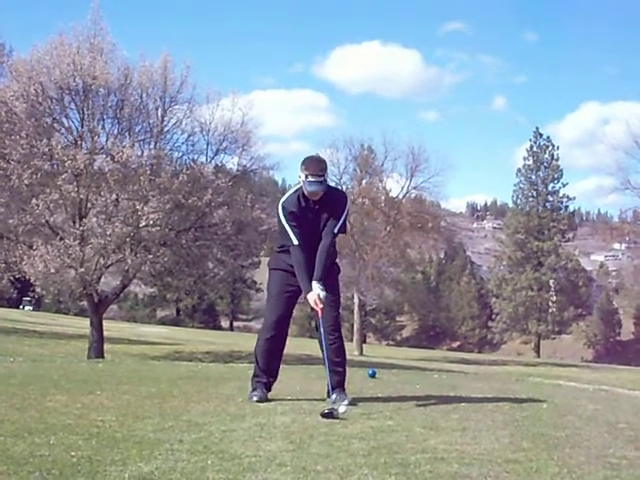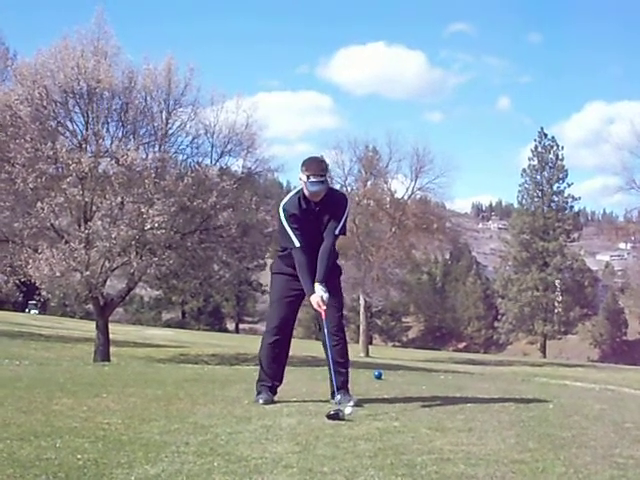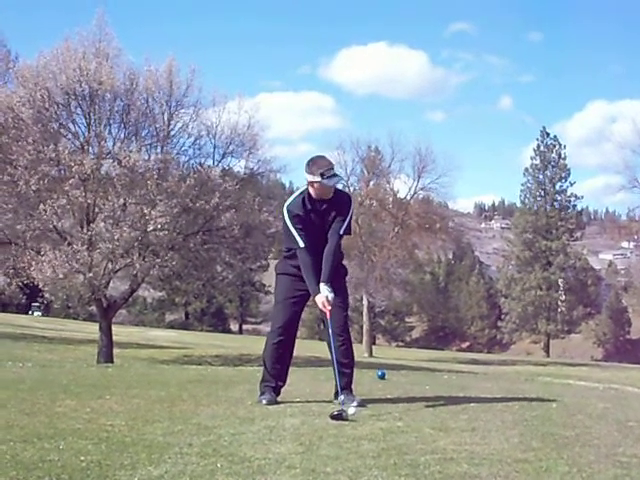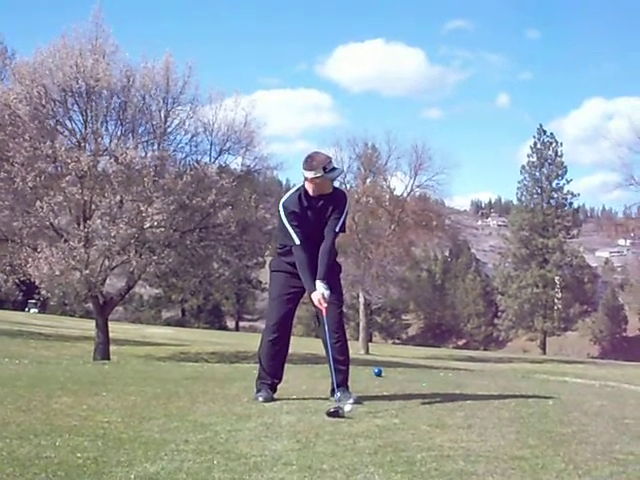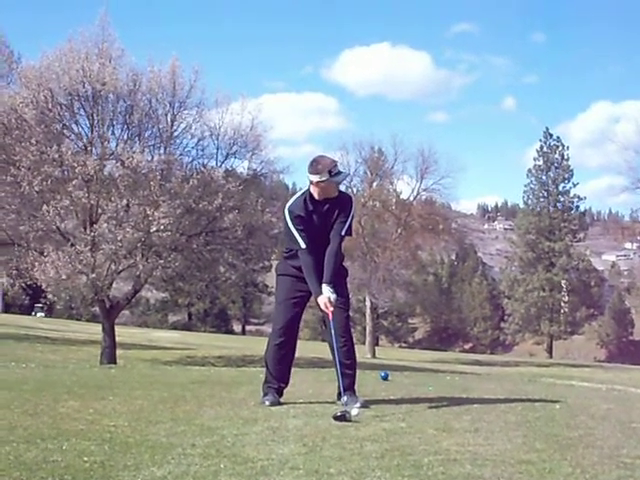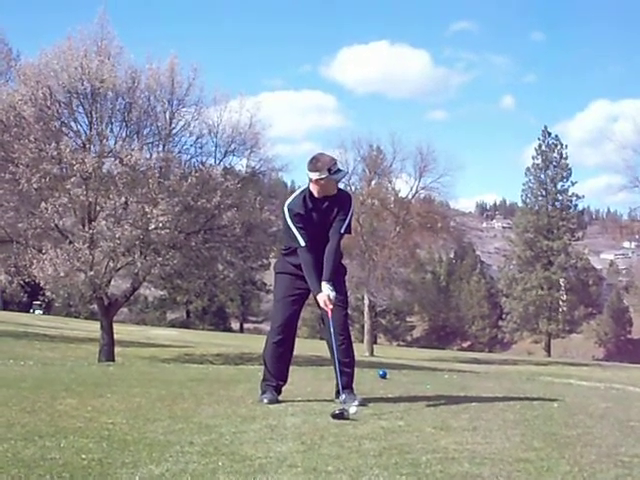
dt=0.3s
person 1, frame 1
left shoulder: (338, 199)
right shoulder: (288, 204)
left elbow: (327, 242)
right elbow: (297, 248)
left wrist: (318, 282)
right wrist: (307, 288)
left hip: (323, 268)
right hip: (287, 266)
left knee: (331, 325)
right knee: (273, 323)
left ankle: (337, 388)
right ankle: (260, 384)
person 1, frame 2
left shoulder: (339, 201)
right shoulder: (289, 206)
left elbow: (328, 243)
right elbow: (299, 250)
left wrist: (320, 284)
right wrist: (309, 291)
left hip: (326, 270)
right hip: (289, 269)
left knee: (335, 326)
right knee: (277, 326)
left ankle: (341, 390)
right ankle: (266, 387)
person 1, frame 3
left shoulder: (343, 201)
right shoulder: (293, 206)
left elbow: (333, 243)
right elbow: (303, 250)
left wrist: (325, 284)
right wrist: (315, 291)
left hip: (330, 270)
right hip: (294, 269)
left knee: (340, 327)
right knee: (282, 326)
left ankle: (344, 390)
right ankle: (269, 388)
person 1, frame 4
left shoulder: (338, 198)
right shoulder: (289, 203)
left elbow: (329, 241)
right elbow: (299, 248)
left wrist: (321, 281)
right wrist: (310, 288)
left hip: (325, 267)
right hip: (288, 266)
left knee: (335, 324)
right knee: (277, 323)
left ankle: (341, 387)
right ankle: (265, 385)
person 1, frame 5
left shoulder: (344, 202)
right shoulder: (295, 207)
left elbow: (335, 244)
right elbow: (305, 252)
left wrist: (328, 286)
right wrist: (317, 292)
left hip: (331, 271)
right hip: (295, 271)
left knee: (341, 327)
right knee: (283, 327)
left ankle: (348, 391)
right ankle: (272, 389)
person 1, frame 6
left shoulder: (343, 199)
right shoulder: (294, 205)
left elbow: (334, 242)
right elbow: (304, 250)
left wrist: (327, 283)
right wrist: (316, 290)
left hip: (330, 269)
right hip: (293, 268)
left knee: (340, 326)
right knee: (281, 325)
left ankle: (346, 389)
right ankle: (270, 387)
